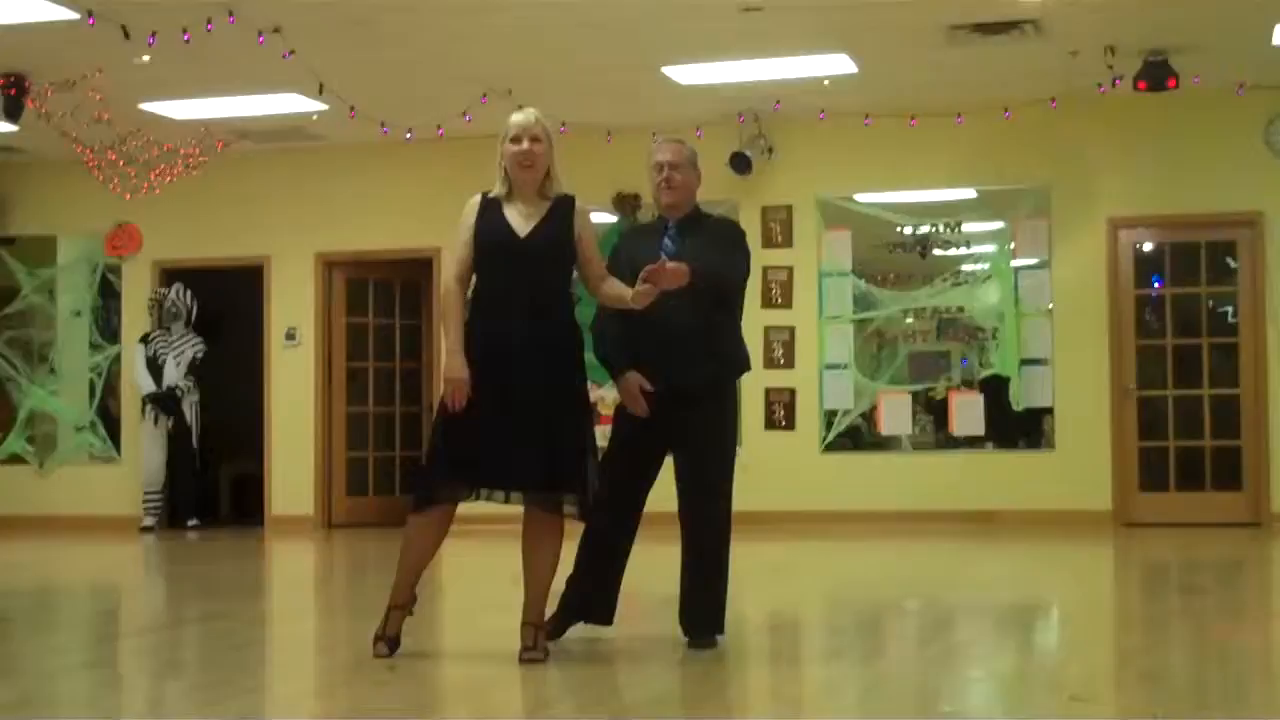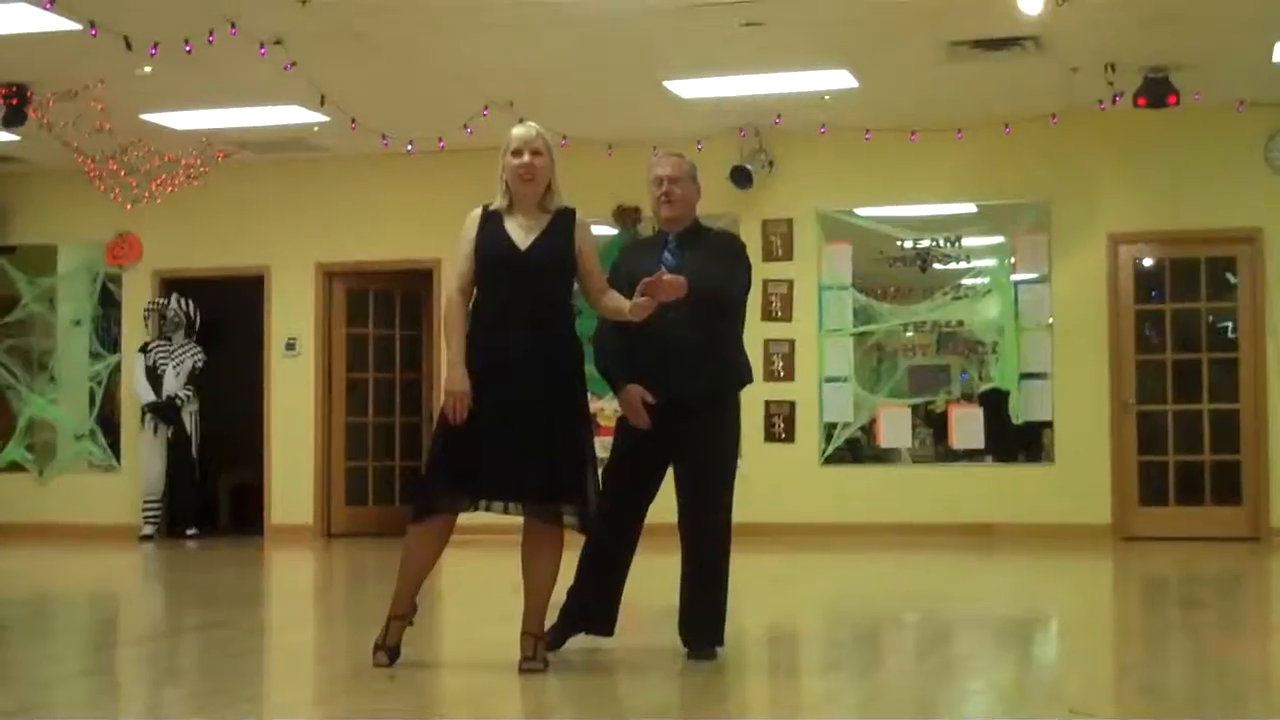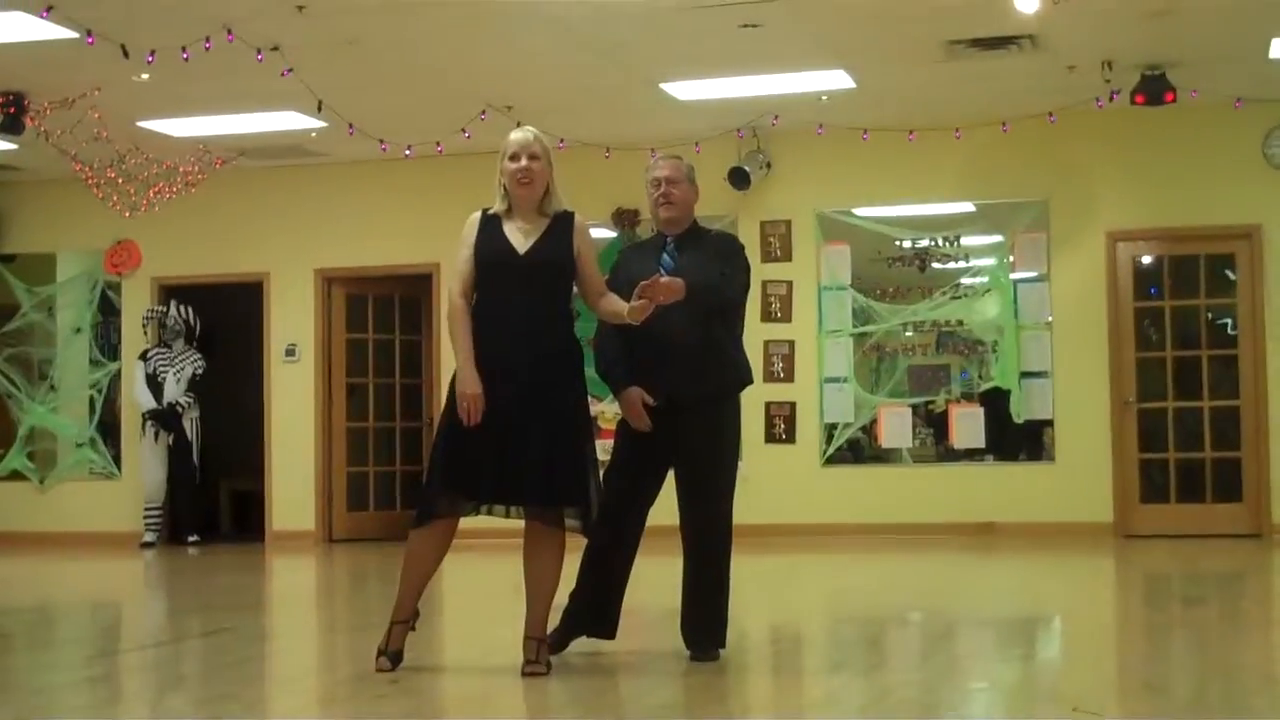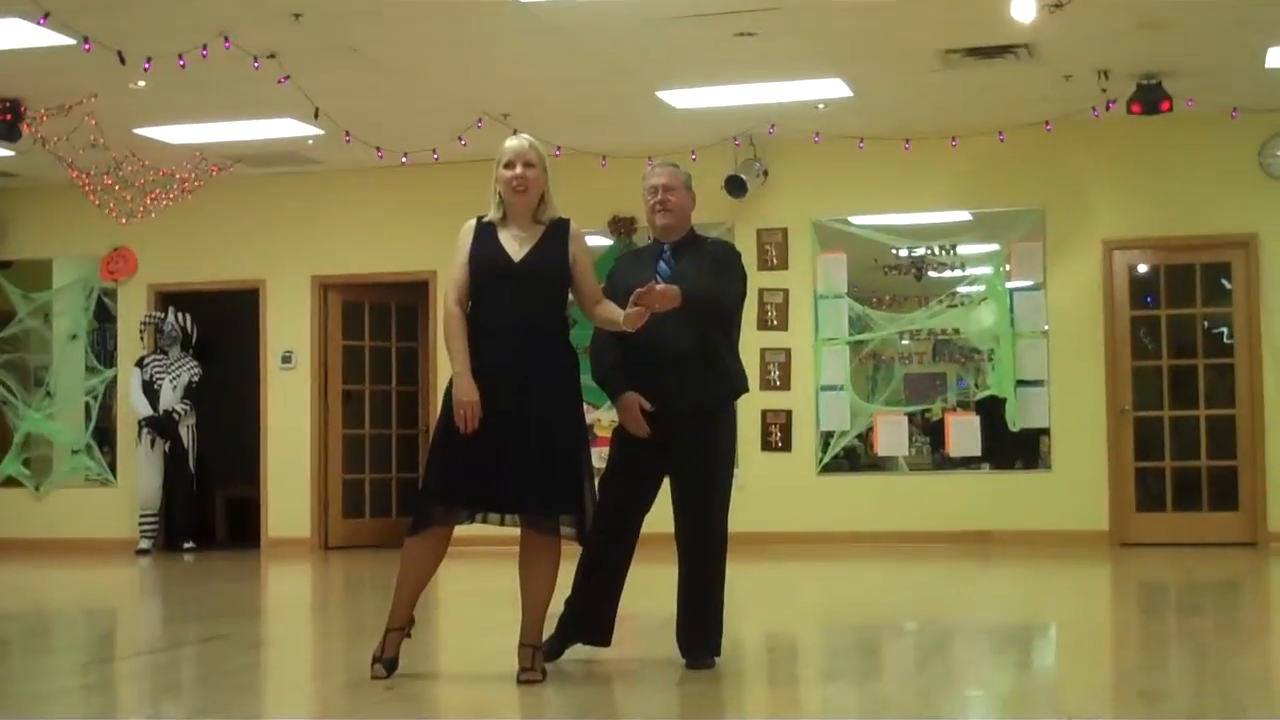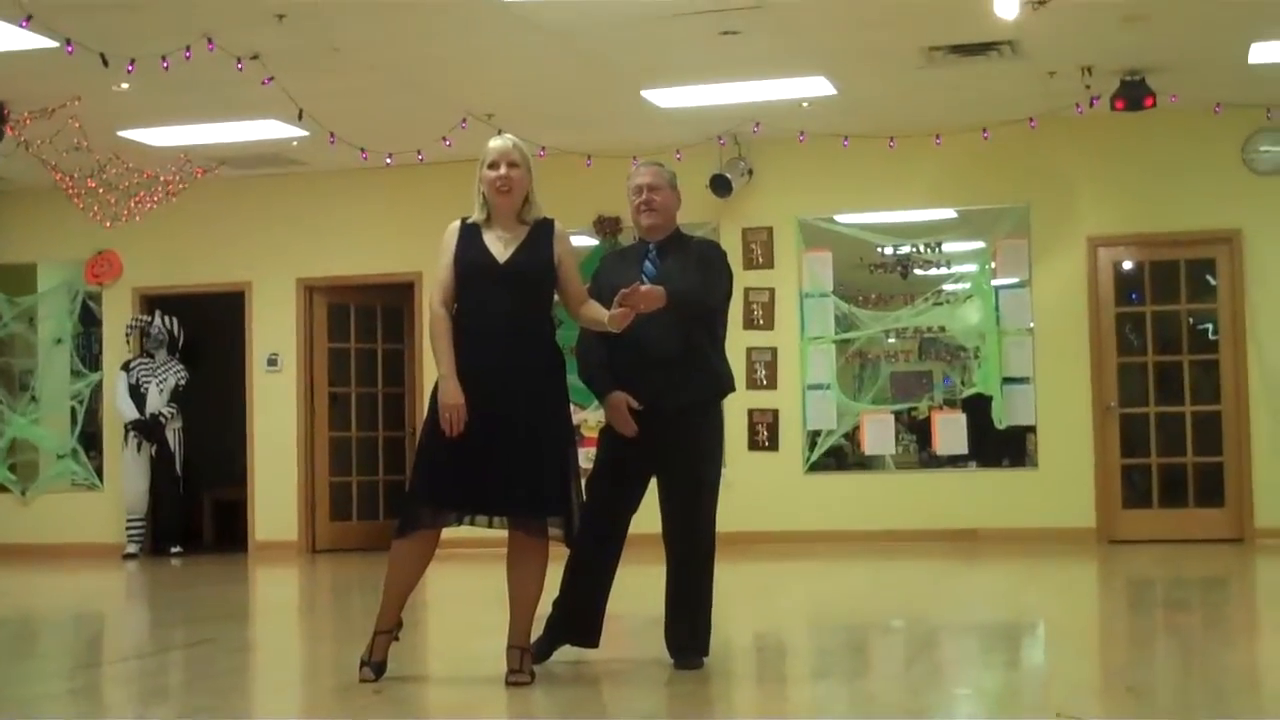
dt=0.4s
person 1, frame 1
left shoulder: (572, 212)
right shoulder: (479, 208)
left elbow: (598, 282)
right elbow: (455, 283)
left wrist: (633, 296)
right wrist: (454, 356)
left hip: (551, 362)
right hip: (485, 358)
left knee: (546, 494)
right knee: (442, 484)
left ankle: (533, 624)
right ankle: (398, 605)
person 1, frame 2
left shoulder: (572, 225)
right shoulder: (480, 220)
left elbow: (598, 295)
right elbow: (458, 295)
left wrist: (632, 309)
right wrist: (456, 368)
left hip: (552, 374)
right hip: (486, 369)
left knee: (546, 504)
right knee: (442, 494)
left ankle: (533, 634)
right ankle: (398, 615)
person 1, frame 3
left shoulder: (571, 228)
right shoulder: (479, 225)
left elbow: (597, 296)
right elbow: (459, 298)
left wrist: (631, 310)
right wrist: (466, 371)
left hip: (552, 378)
right hip: (487, 375)
left knee: (547, 507)
right knee: (445, 498)
left ankle: (536, 637)
right ankle: (401, 620)
person 1, frame 4
left shoulder: (567, 235)
right shoulder: (474, 232)
left elbow: (593, 304)
right elbow: (454, 306)
left wrist: (625, 319)
right wrist: (462, 378)
left hip: (548, 386)
right hip: (482, 382)
left knee: (543, 515)
right knee: (440, 506)
left ankle: (531, 645)
right ankle: (396, 627)
person 1, frame 5
left shoulder: (551, 236)
right shoulder: (459, 233)
left elbow: (578, 304)
right elbow: (439, 307)
left wrist: (611, 318)
right wrist: (448, 380)
left hip: (534, 387)
right hip: (468, 385)
left knee: (530, 517)
right knee: (427, 509)
left ankle: (519, 646)
right ankle: (384, 630)
person 2, frame 1
left shoulder: (725, 235)
right shoulder: (631, 243)
left elbow: (731, 285)
right elbow: (606, 312)
left wrist: (688, 276)
right wrist: (620, 370)
left hip: (708, 391)
right hip: (642, 390)
left knee: (705, 508)
right knee: (614, 501)
left ankle: (702, 621)
right ankle: (579, 604)
person 2, frame 2
left shoulder: (725, 248)
right shoulder: (631, 257)
left elbow: (731, 298)
right elbow: (608, 326)
left wrist: (685, 288)
right wrist: (622, 383)
left hip: (710, 404)
right hip: (644, 403)
left knee: (706, 520)
right knee: (615, 512)
left ankle: (701, 632)
right ankle: (579, 615)
person 2, frame 3
left shoulder: (723, 249)
right shoulder: (630, 259)
left elbow: (729, 297)
right elbow: (607, 329)
left wrist: (683, 290)
right wrist: (622, 386)
left hip: (709, 405)
right hip: (644, 405)
left knee: (707, 522)
right knee: (616, 515)
left ankle: (704, 634)
right ankle: (581, 619)
person 2, frame 4
left shoulder: (720, 257)
right shoulder: (627, 267)
left elbow: (725, 305)
right elbow: (603, 336)
left wrist: (679, 297)
right wrist: (619, 391)
left hip: (706, 413)
right hip: (641, 411)
left knee: (703, 530)
right knee: (611, 522)
left ankle: (699, 641)
right ankle: (577, 625)
person 2, frame 5
left shoulder: (705, 255)
right shoulder: (612, 266)
left elbow: (711, 303)
right elbow: (589, 336)
left wrist: (664, 297)
right wrist: (606, 391)
left hip: (692, 411)
right hip: (627, 412)
left knee: (691, 530)
right knee: (599, 523)
left ankle: (688, 642)
right ankle: (564, 627)
person 3, frame 1
left shoulder: (196, 343)
right shoulder: (148, 339)
left elbow: (194, 375)
right elbow: (139, 371)
left wrist: (174, 395)
right wrist: (154, 395)
left hip: (184, 406)
right hip: (154, 406)
left knee: (186, 459)
right knee: (154, 460)
left ankle: (188, 514)
right ankle: (150, 513)
person 3, frame 2
left shoulder: (195, 352)
right shoulder: (148, 348)
left elbow: (193, 385)
right elbow: (139, 380)
left wrist: (173, 404)
right wrist: (154, 405)
left hip: (184, 416)
right hip: (154, 415)
left knee: (185, 469)
right knee: (153, 469)
left ankle: (188, 523)
right ankle: (150, 522)
person 3, frame 3
left shoulder: (196, 359)
right shoulder: (148, 356)
left elbow: (194, 392)
right elbow: (139, 388)
left wrist: (174, 411)
right wrist: (154, 412)
left hip: (184, 423)
right hip: (154, 422)
left knee: (186, 476)
right knee: (154, 476)
left ankle: (189, 530)
right ankle: (151, 529)
person 3, frame 4
left shoulder: (192, 367)
right shoulder: (144, 362)
left elbow: (190, 399)
right elbow: (135, 394)
left wrist: (171, 419)
right wrist: (151, 419)
left hip: (181, 430)
right hip: (150, 429)
left knee: (182, 482)
right knee: (149, 483)
left ankle: (185, 536)
right ankle: (146, 536)
person 3, frame 5
left shoulder: (178, 370)
right shoulder: (131, 366)
left elbow: (177, 402)
right elbow: (121, 398)
left wrist: (157, 422)
right wrist: (137, 422)
left hip: (167, 433)
right hip: (136, 433)
left knee: (169, 486)
right knee: (136, 487)
left ankle: (171, 541)
right ankle: (133, 540)
